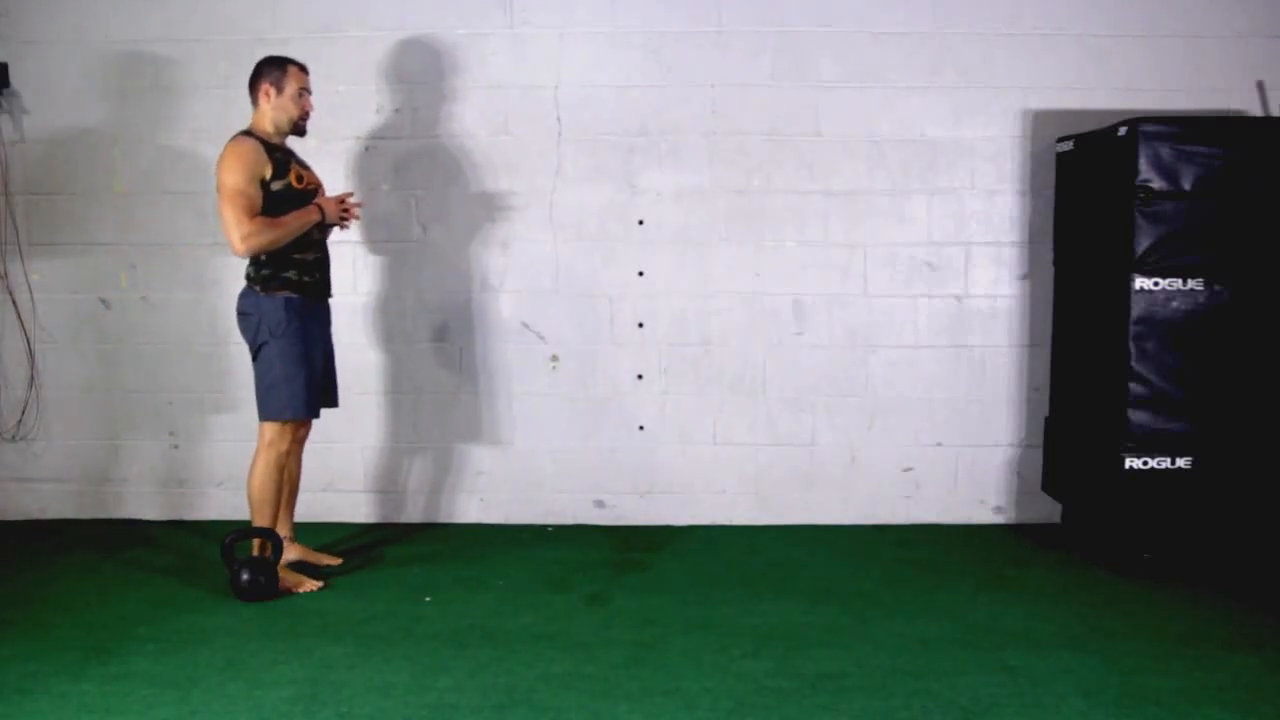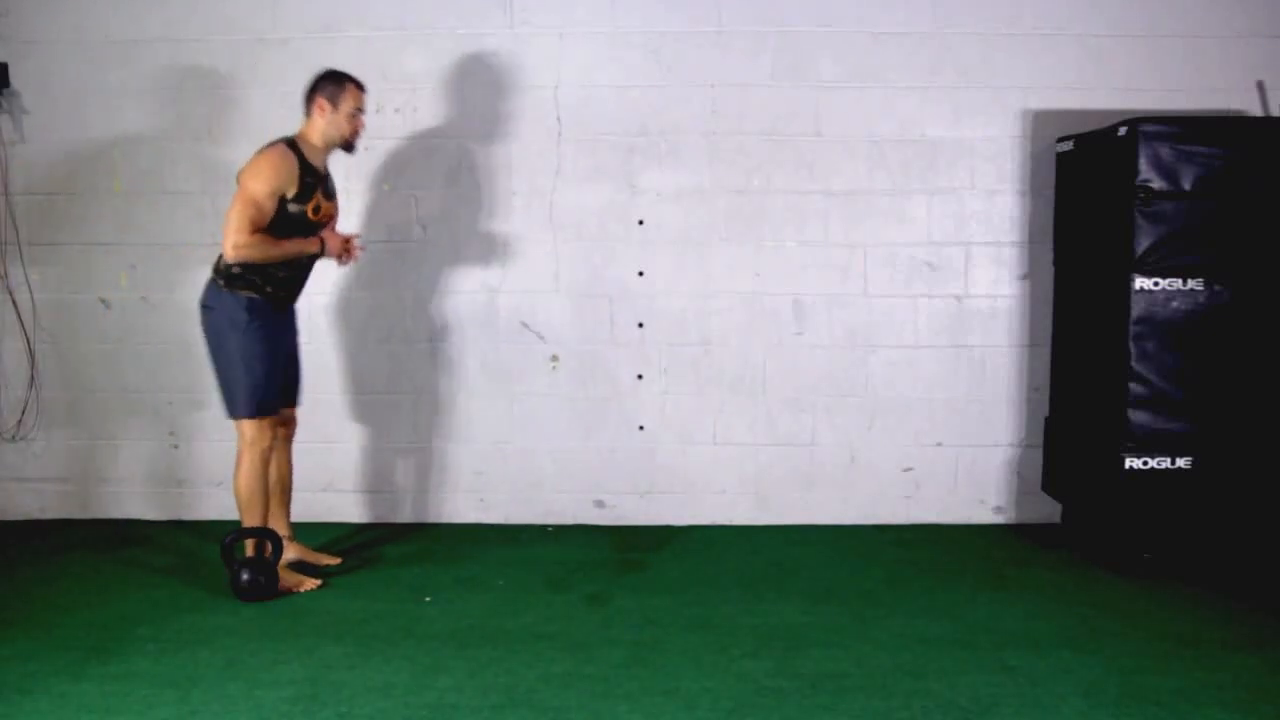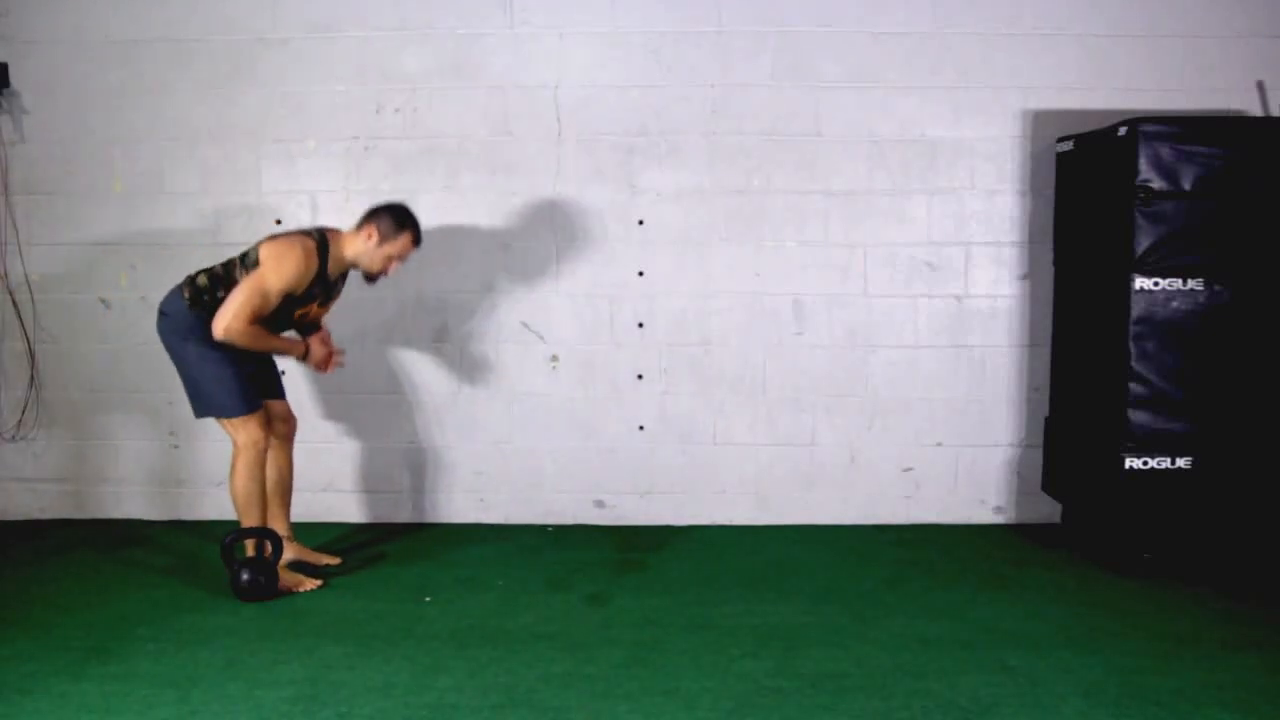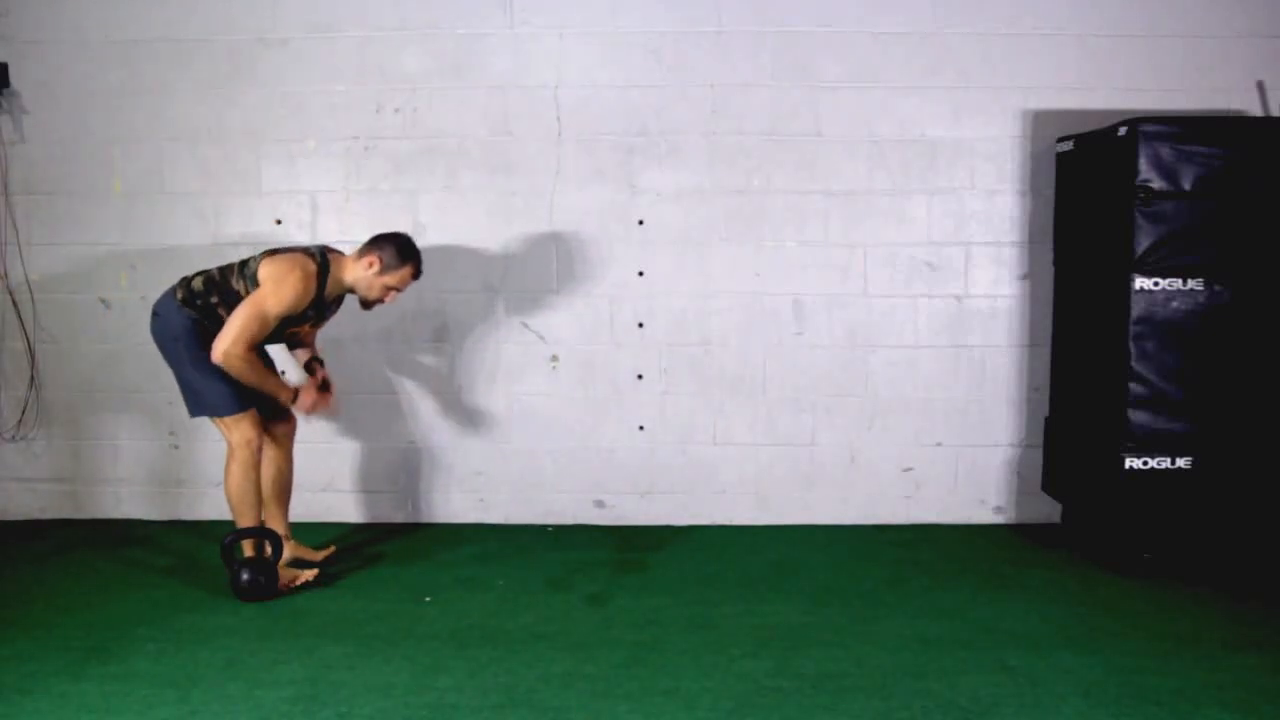
dt=0.4s
person 1, frame 1
left shoulder: (286, 156)
right shoulder: (244, 153)
right elbow: (244, 238)
left wrist: (330, 215)
right wrist: (317, 212)
left hip: (309, 304)
right hip: (277, 307)
left knee: (297, 431)
right knee: (278, 436)
left ankle: (285, 543)
right ankle: (261, 562)
person 1, frame 2
left shoulder: (322, 171)
right shoulder: (278, 163)
right elbow: (237, 244)
left wrist: (332, 247)
right wrist: (318, 245)
left hip: (275, 308)
right hip: (237, 307)
left knee: (282, 426)
right knee: (258, 434)
left ankle: (283, 543)
person 1, frame 3
left shoulder: (339, 265)
right shoulder: (299, 258)
left elbow: (303, 313)
right elbow: (227, 326)
left wrist: (316, 339)
right wrist: (301, 350)
left hip: (232, 324)
right hip: (191, 319)
left knee: (280, 425)
right knee: (253, 436)
left ankle: (283, 544)
person 1, frame 4
left shoulder: (337, 278)
right shoulder: (298, 278)
left elbow: (299, 327)
right elbow: (224, 352)
left wrist: (313, 366)
right wrist: (290, 395)
left hip: (226, 319)
right hip: (184, 319)
left knee: (280, 425)
right knee: (247, 436)
left ankle: (281, 543)
